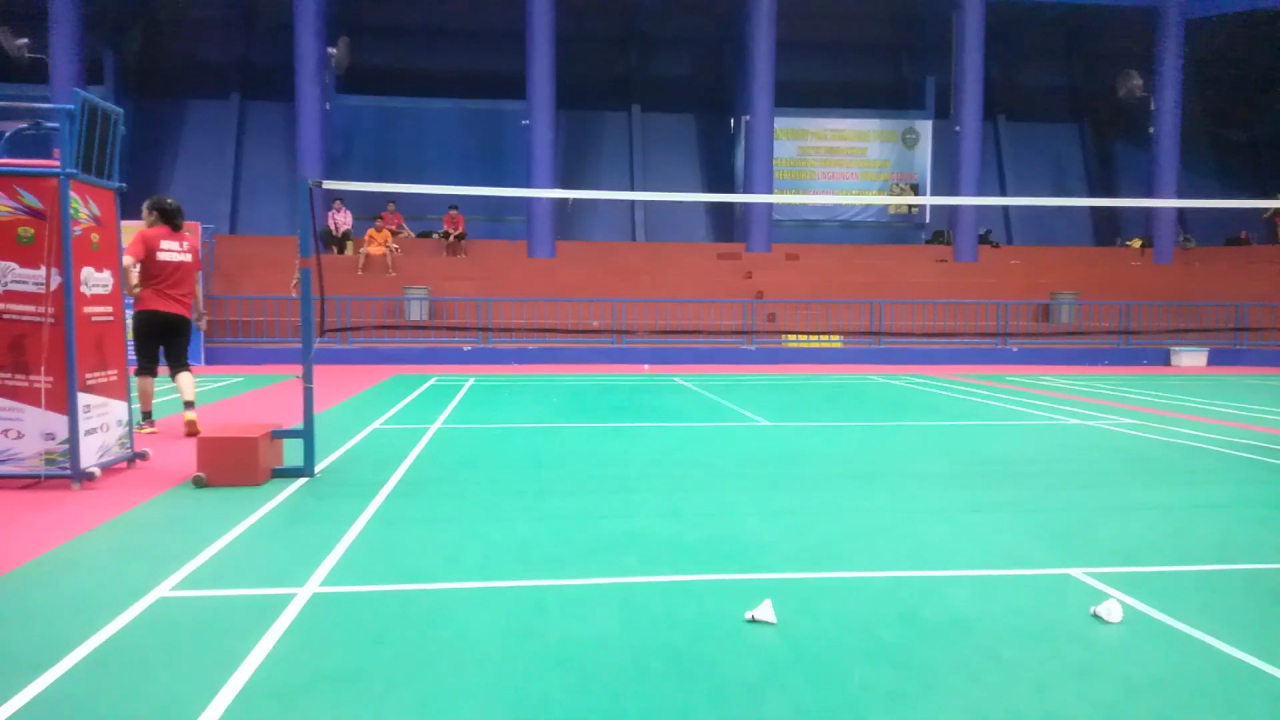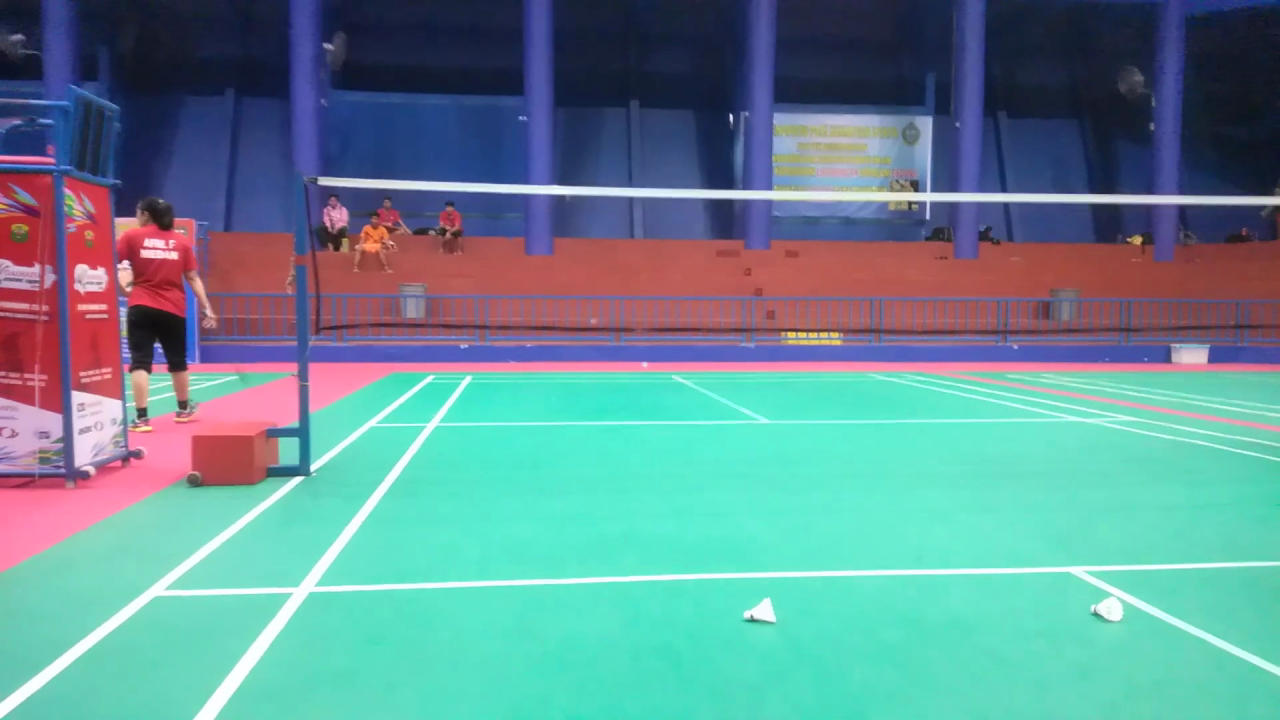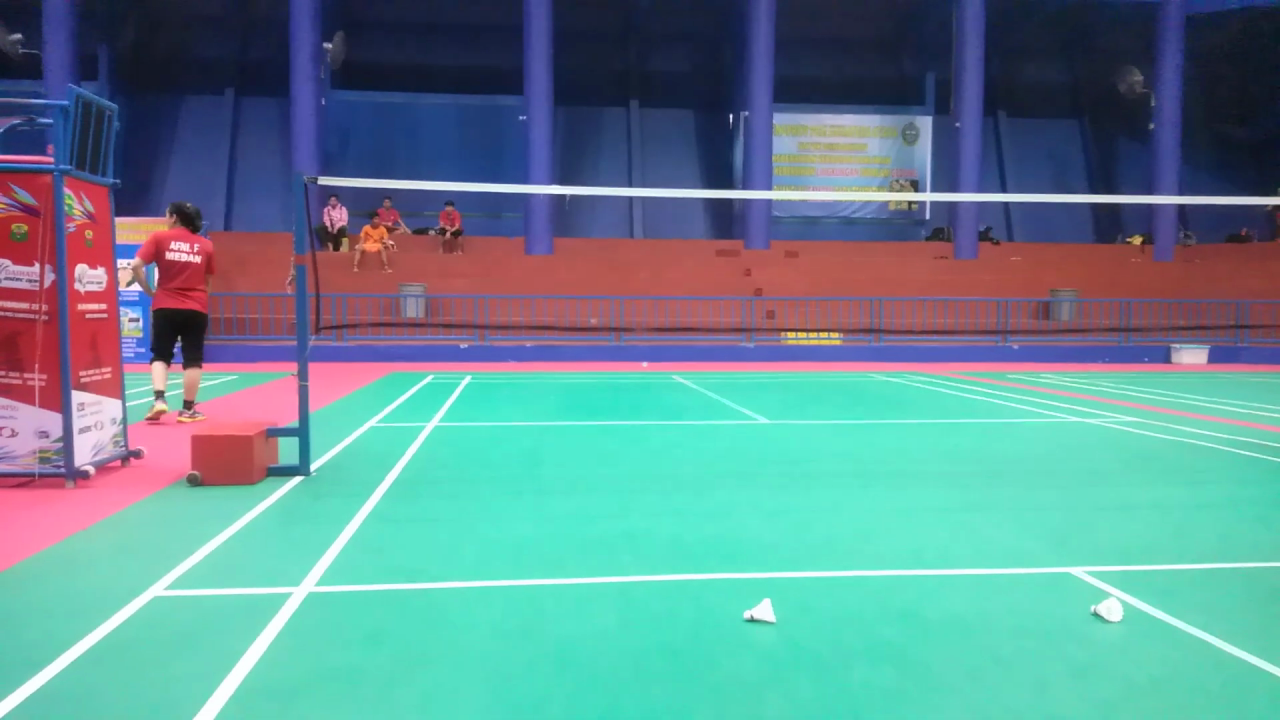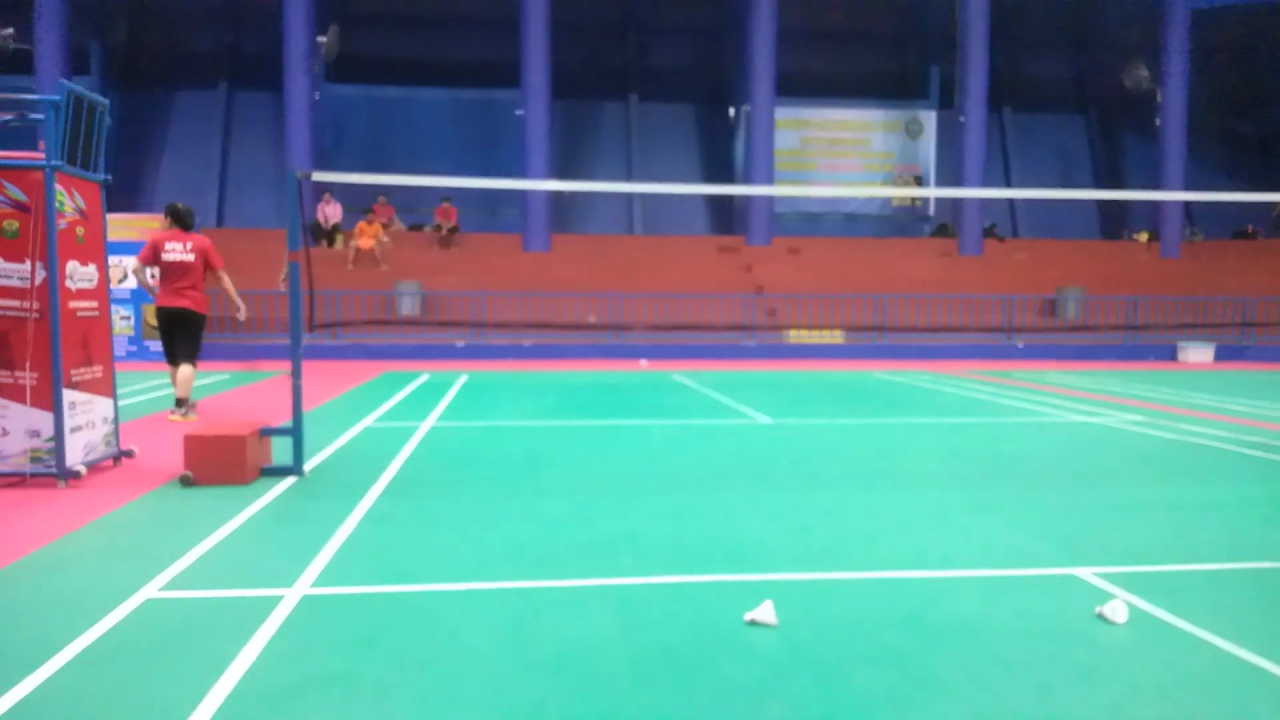
dt=0.5s
person 1, frame 1
left shoulder: (146, 236)
right shoulder: (190, 242)
left elbow: (127, 264)
right elbow: (195, 281)
left wrist: (131, 288)
right wrist: (199, 311)
left hip: (149, 310)
right hip: (180, 313)
left knee: (146, 367)
right knee: (180, 365)
left ankle: (146, 420)
right ankle: (189, 409)
person 1, frame 2
left shoulder: (132, 236)
right shoulder: (181, 241)
right elbow: (193, 278)
left wrist: (123, 289)
right wrist: (206, 309)
left hip: (141, 308)
right hip: (173, 310)
left knee: (140, 363)
right knee: (178, 361)
left ankle: (142, 418)
right ankle: (184, 409)
person 1, frame 3
left shoulder: (160, 238)
right shoulder: (206, 245)
left elbow: (136, 266)
left wrist: (149, 291)
right wrist: (204, 305)
left hip: (165, 307)
right hip: (196, 310)
left knee: (161, 356)
right knee: (193, 360)
left ankle: (159, 399)
right ankle: (188, 409)
person 1, frame 4
left shoulder: (158, 241)
right shoulder: (203, 243)
left elbow: (137, 269)
right elbow: (221, 276)
left wrist: (153, 291)
right wrist: (237, 301)
left hip: (166, 307)
right hip: (193, 308)
left knee: (173, 357)
right knee: (187, 358)
left ankle: (183, 402)
right ankle: (180, 407)
